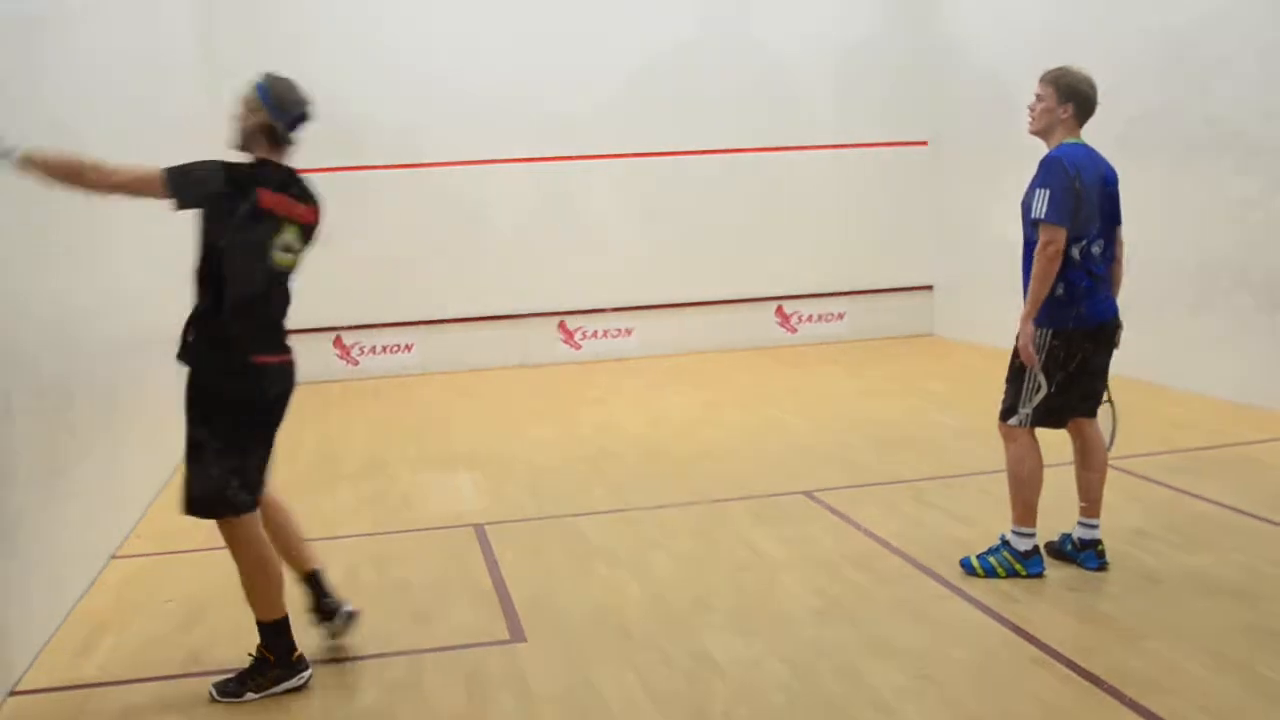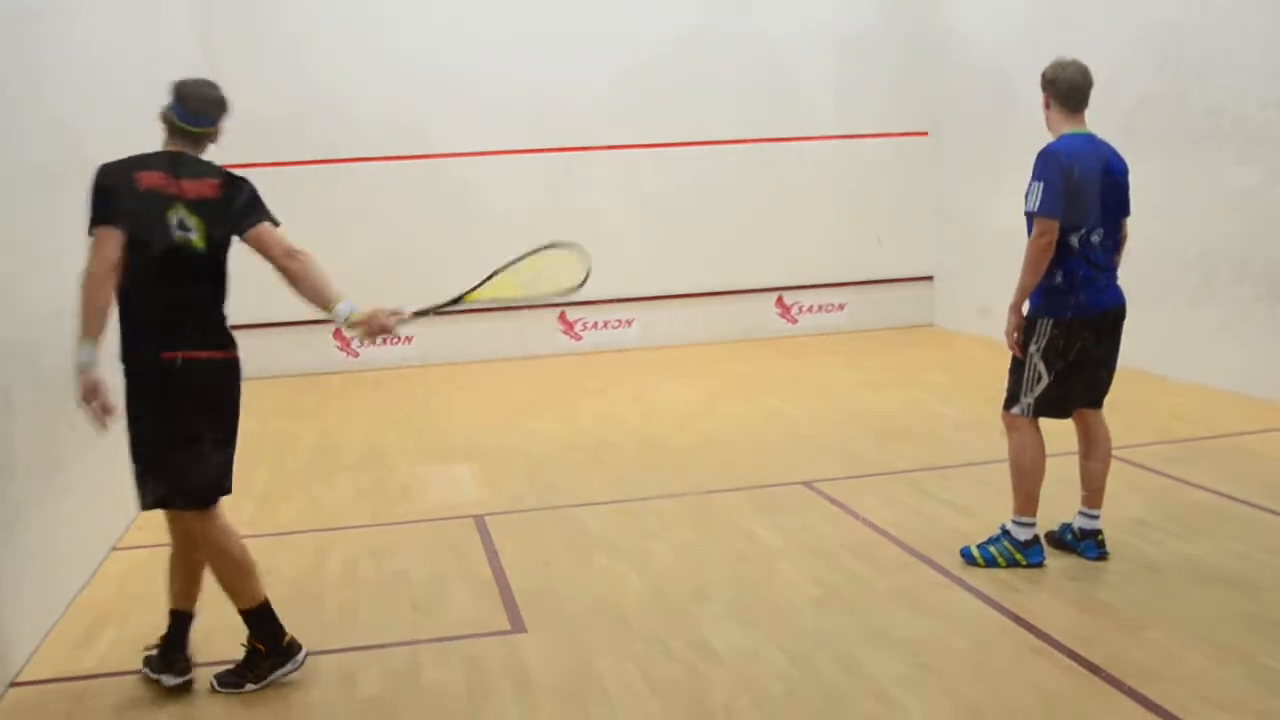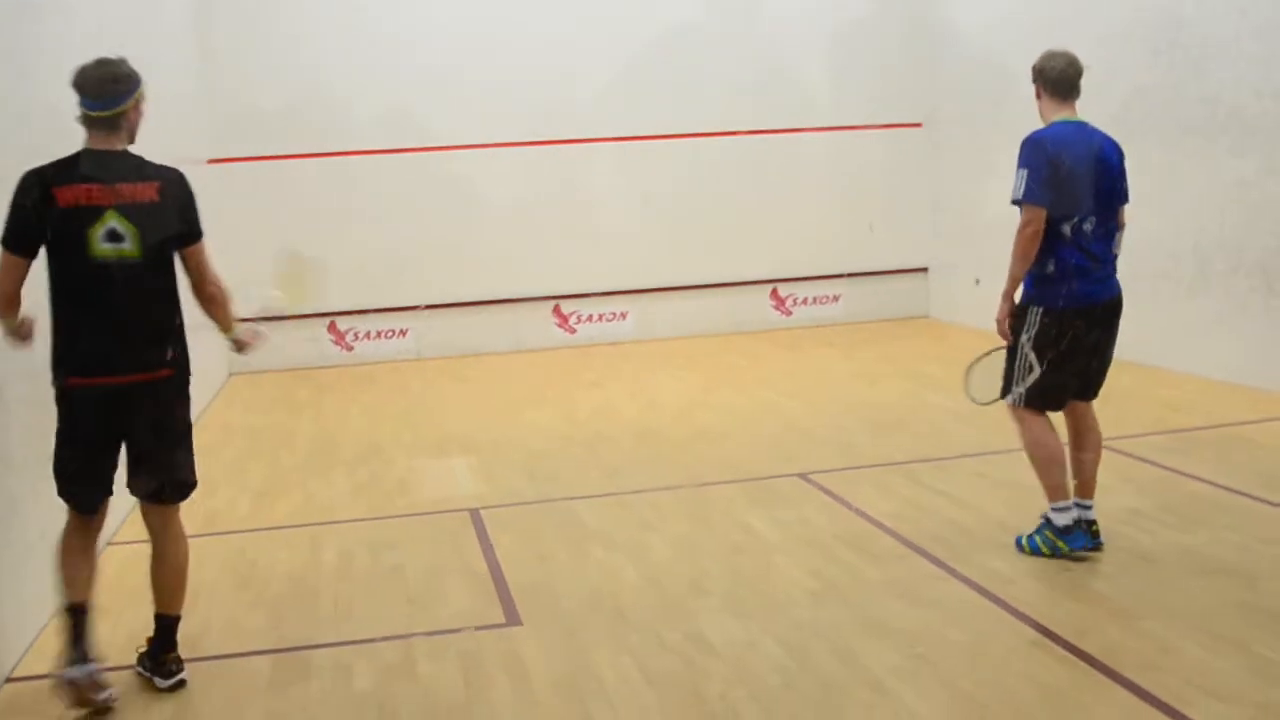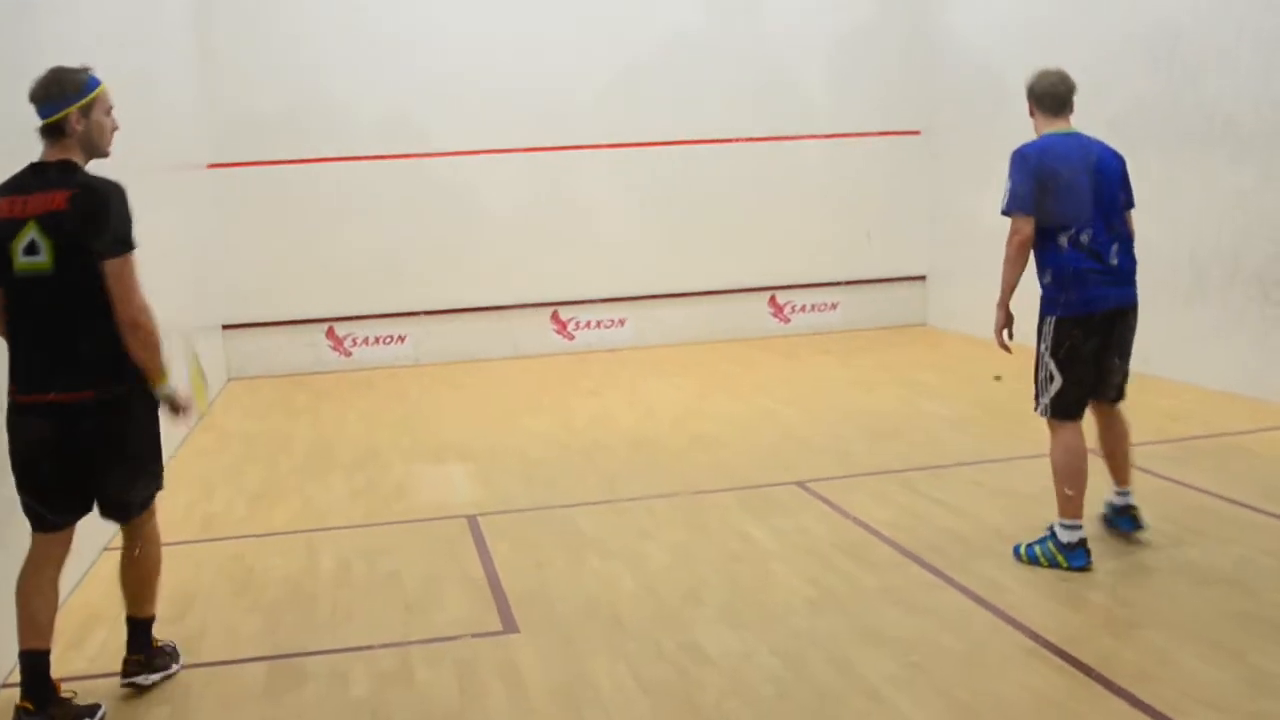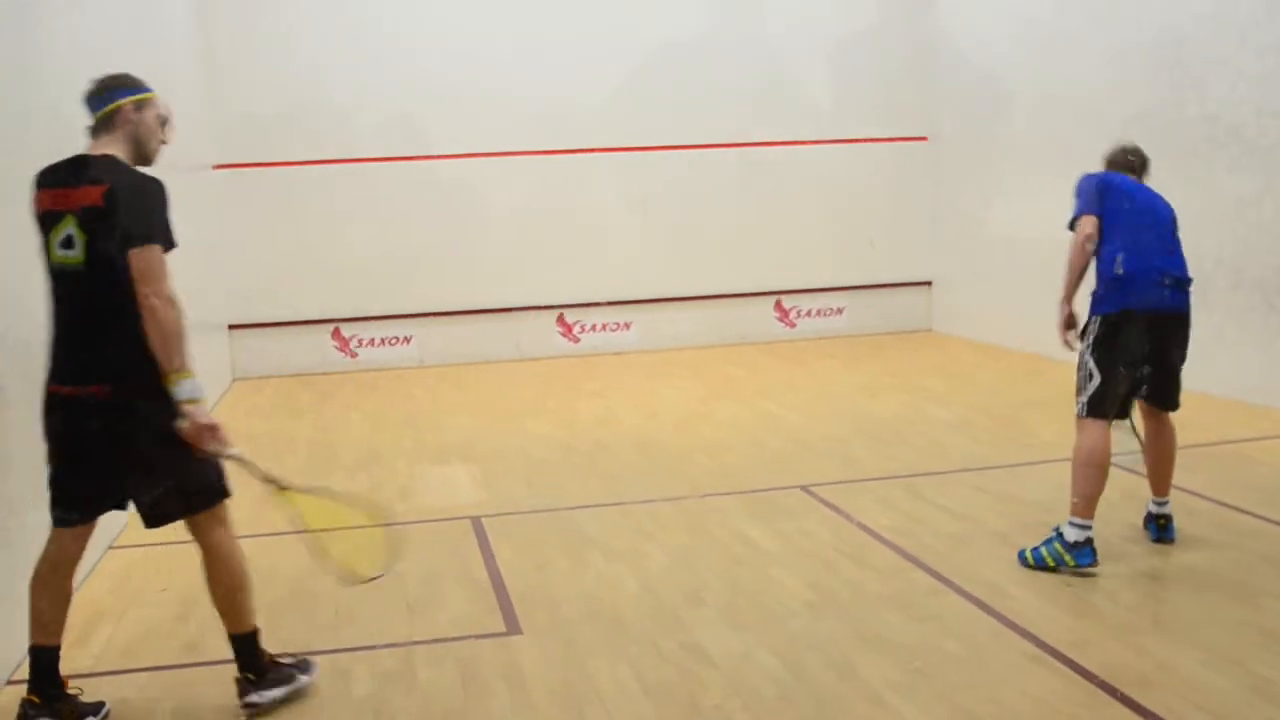
dt=0.4s
person 1, frame 1
left shoulder: (232, 182)
right shoulder: (306, 200)
left elbow: (107, 179)
left hip: (233, 373)
right hip: (270, 367)
left knee: (235, 514)
right knee: (252, 497)
left ankle: (280, 656)
right ankle: (325, 601)
person 1, frame 2
left shoulder: (117, 177)
right shoulder: (231, 187)
left elbow: (104, 268)
right elbow: (285, 255)
left wrist: (88, 361)
right wrist: (345, 312)
left hip: (161, 367)
right hip: (215, 364)
left knee: (195, 512)
right knee: (186, 506)
left ankle: (273, 642)
right ankle: (174, 650)
person 1, frame 3
right shoulder: (168, 185)
right elbow: (205, 284)
right wrist: (234, 331)
left hip: (85, 383)
right hip: (162, 378)
left knee: (85, 519)
right knee: (163, 514)
left ankle: (80, 650)
right ankle: (164, 653)
person 1, frame 4
right shoulder: (99, 196)
right elbow: (129, 310)
right wrist: (163, 383)
right hip: (111, 394)
right knee: (139, 520)
right ankle: (142, 651)
person 1, frame 5
left shoulder: (47, 186)
right shoulder: (136, 189)
right elbow: (155, 300)
right wrist: (187, 396)
left hip: (68, 392)
right hip: (135, 392)
left knee: (67, 535)
right knee: (212, 523)
person 2, frame 1
left shoulder: (1057, 164)
right shoulder: (1101, 167)
left elbow: (1051, 246)
right elbow: (1115, 247)
left wrist: (1028, 318)
left hip: (1059, 320)
right hip: (1097, 316)
left knee: (1016, 425)
right knee: (1083, 420)
left ankle: (1022, 547)
right ankle: (1088, 539)
person 2, frame 2
left shoulder: (1055, 157)
right shoulder: (1112, 158)
left elbow: (1044, 239)
right elbow: (1119, 235)
left wrist: (1016, 307)
left hip: (1061, 310)
right hip: (1105, 305)
left knee: (1020, 416)
right knee: (1088, 412)
left ankle: (1022, 536)
right ankle: (1088, 529)
person 2, frame 3
left shoulder: (1040, 145)
right shoulder: (1108, 147)
left elbow: (1032, 226)
right elbow: (1117, 222)
left wrist: (1007, 295)
left hip: (1054, 298)
right hip: (1103, 295)
left knee: (1025, 405)
right knee: (1078, 404)
left ankle: (1063, 522)
right ankle: (1083, 518)
person 2, frame 4
left shoulder: (1030, 157)
right shoulder: (1109, 156)
left elbow: (1022, 234)
right elbow: (1127, 229)
left wrist: (1003, 303)
left hip: (1069, 304)
right hip: (1121, 299)
left knee: (1063, 419)
right knee: (1106, 403)
left ankle: (1069, 540)
right ankle: (1123, 504)
person 2, frame 5
left shoulder: (1095, 182)
right shoulder: (1160, 203)
left elbow: (1087, 234)
left wrist: (1066, 303)
left hip: (1121, 302)
right hip: (1174, 305)
left knee: (1095, 418)
right knee: (1157, 411)
left ankle: (1077, 538)
right ankle: (1160, 515)
